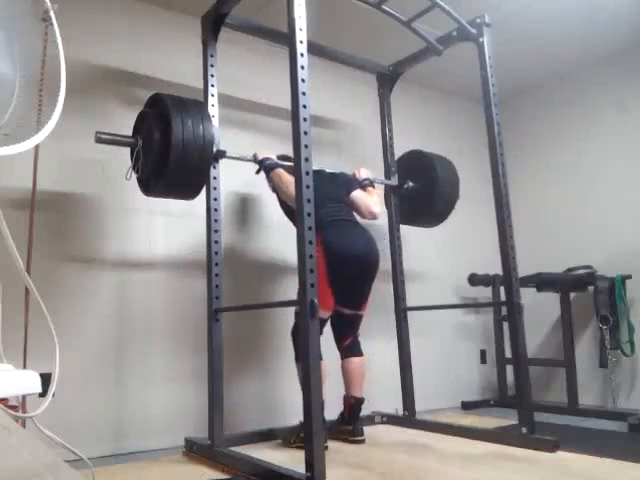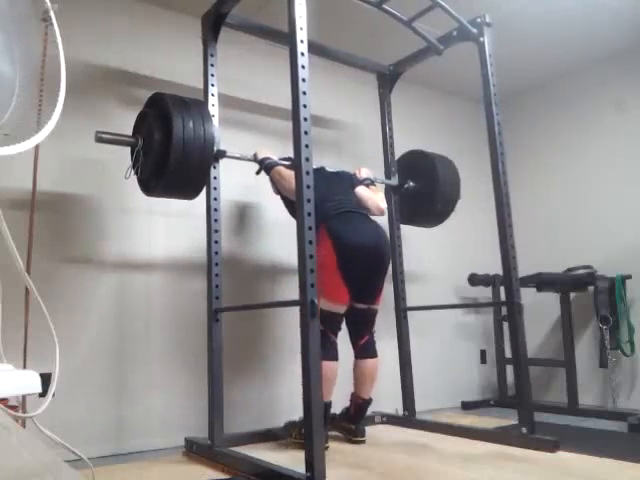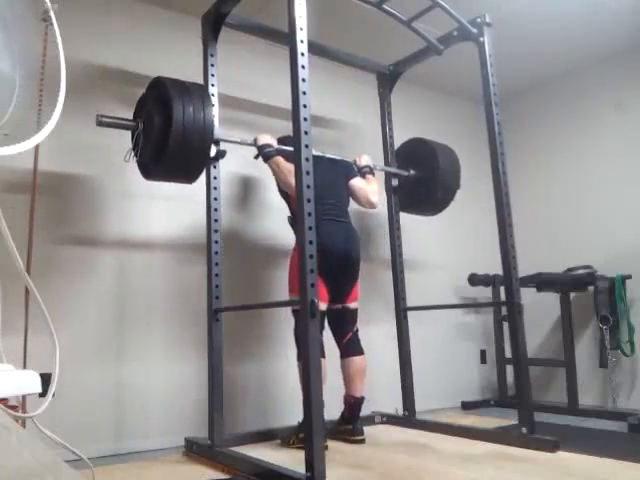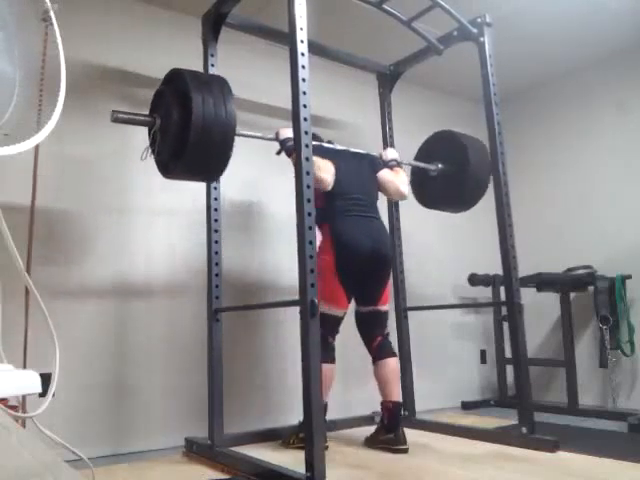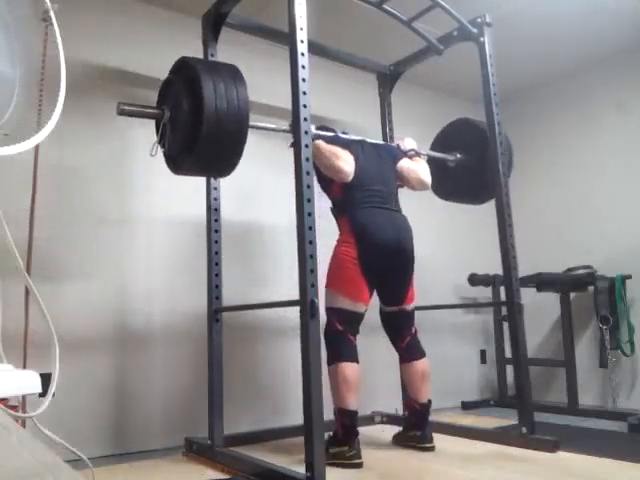
dt=1s
person 1, frame 1
left shoulder: (286, 178)
right shoulder: (339, 177)
left elbow: (296, 196)
right elbow: (374, 210)
left wrist: (268, 164)
right wrist: (366, 181)
left hip: (333, 247)
right hip: (366, 247)
left knee: (305, 335)
right knee: (348, 336)
right ankle: (351, 421)
person 1, frame 2
left shoulder: (287, 176)
right shoulder: (342, 176)
left elbow: (295, 187)
right elbow: (380, 206)
left wrist: (268, 163)
right wrist: (366, 181)
left hip: (342, 240)
right hip: (377, 239)
left knee: (323, 332)
right knee: (363, 334)
right ankle: (355, 420)
person 1, frame 3
left shoulder: (287, 159)
right shoulder: (342, 165)
left elbow: (294, 183)
right elbow: (371, 199)
left wrist: (268, 150)
right wrist: (366, 169)
left hip: (318, 242)
right hip: (349, 242)
right knee: (348, 333)
right ankle: (352, 421)
person 1, frame 4
left shoulder: (313, 152)
right shoulder: (367, 158)
left elbow: (323, 179)
right elbow: (401, 191)
left wrist: (289, 144)
right wrist: (392, 162)
left hip: (343, 243)
right hip: (379, 241)
left knee: (321, 335)
right knee: (377, 335)
right ankle: (392, 427)
person 1, frame 5
left shoulder: (326, 143)
right shoulder: (383, 148)
left elbow: (343, 169)
right elbow: (422, 180)
left wrist: (308, 138)
right wrist: (411, 151)
left hip: (363, 236)
right hip: (399, 233)
left knee: (340, 335)
right knee: (404, 334)
left ankle: (346, 440)
right ankle: (419, 427)
